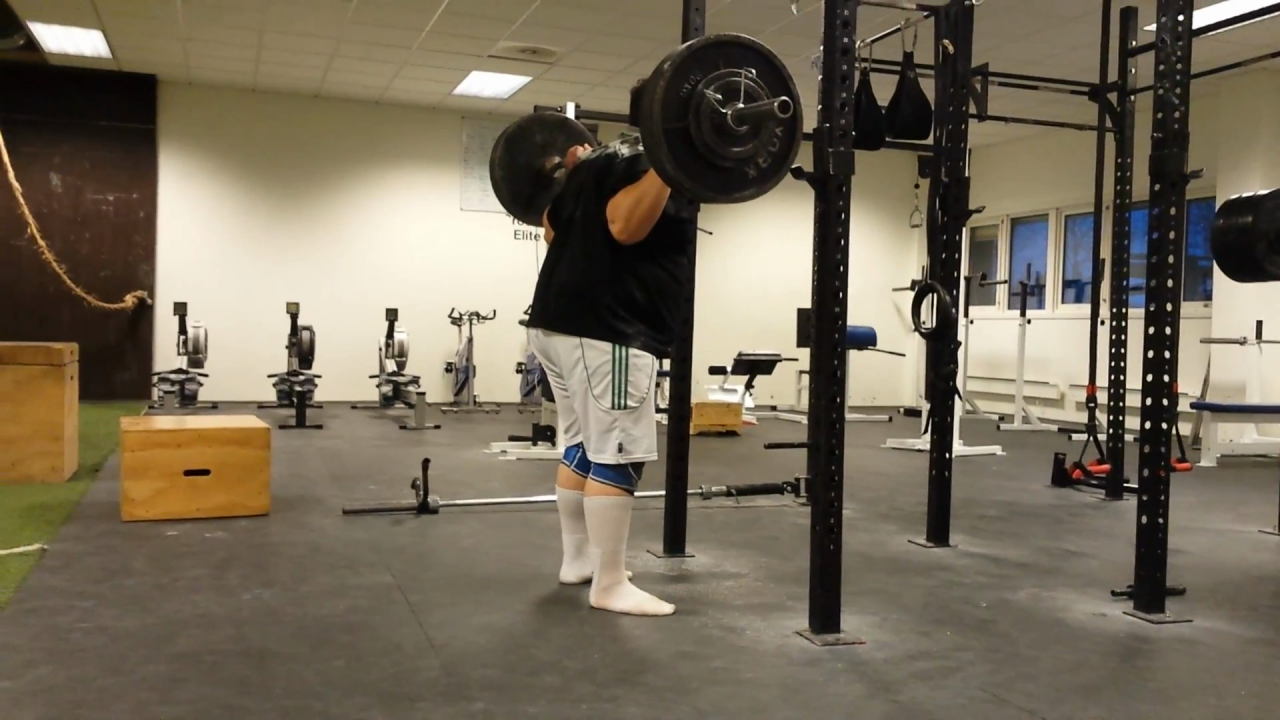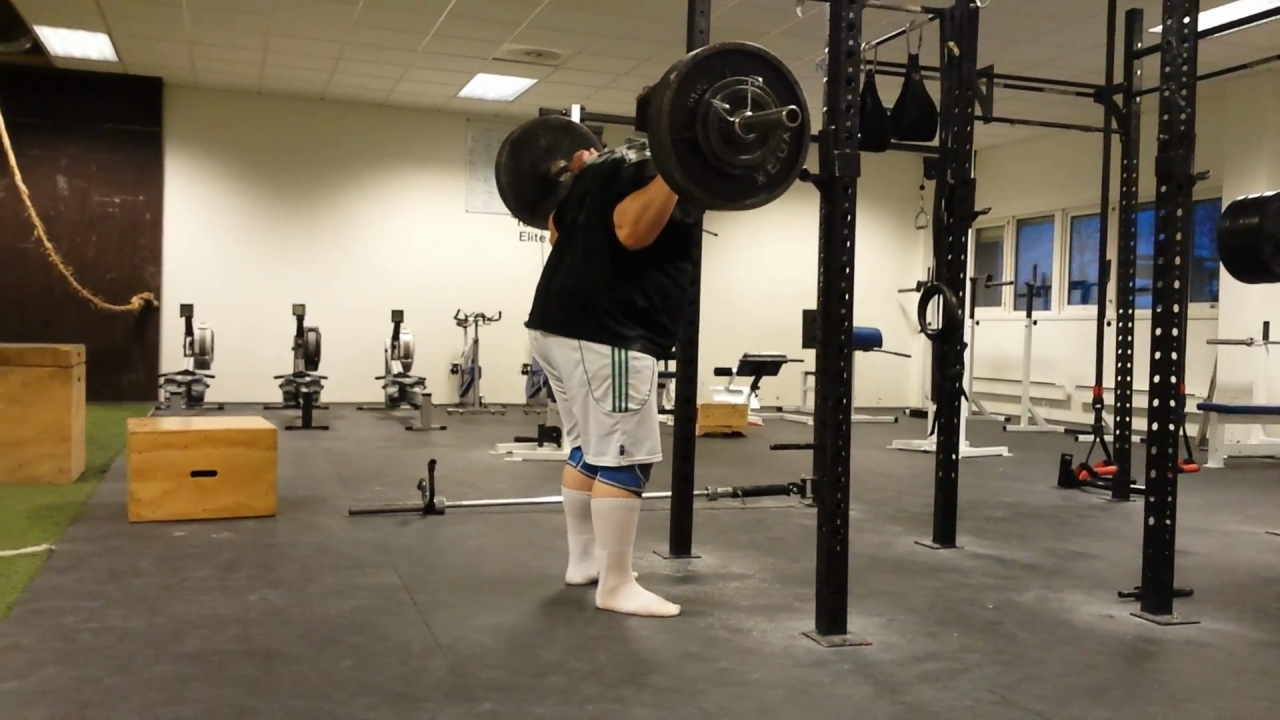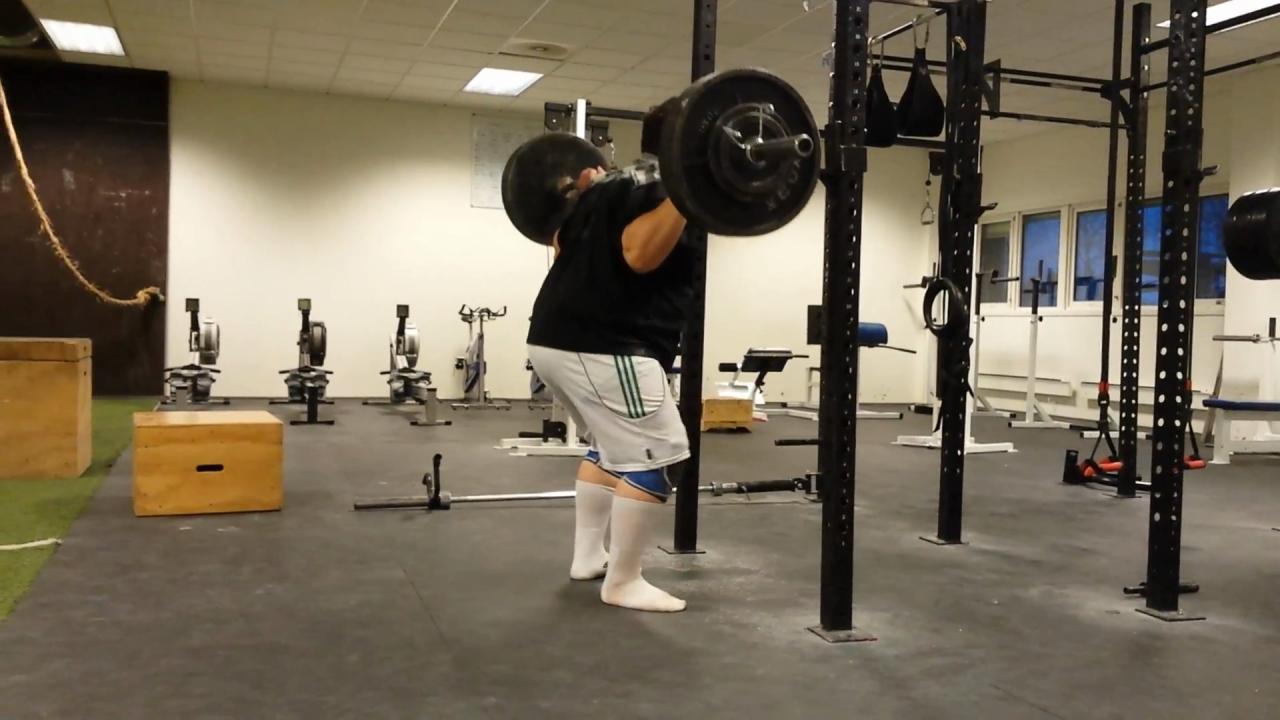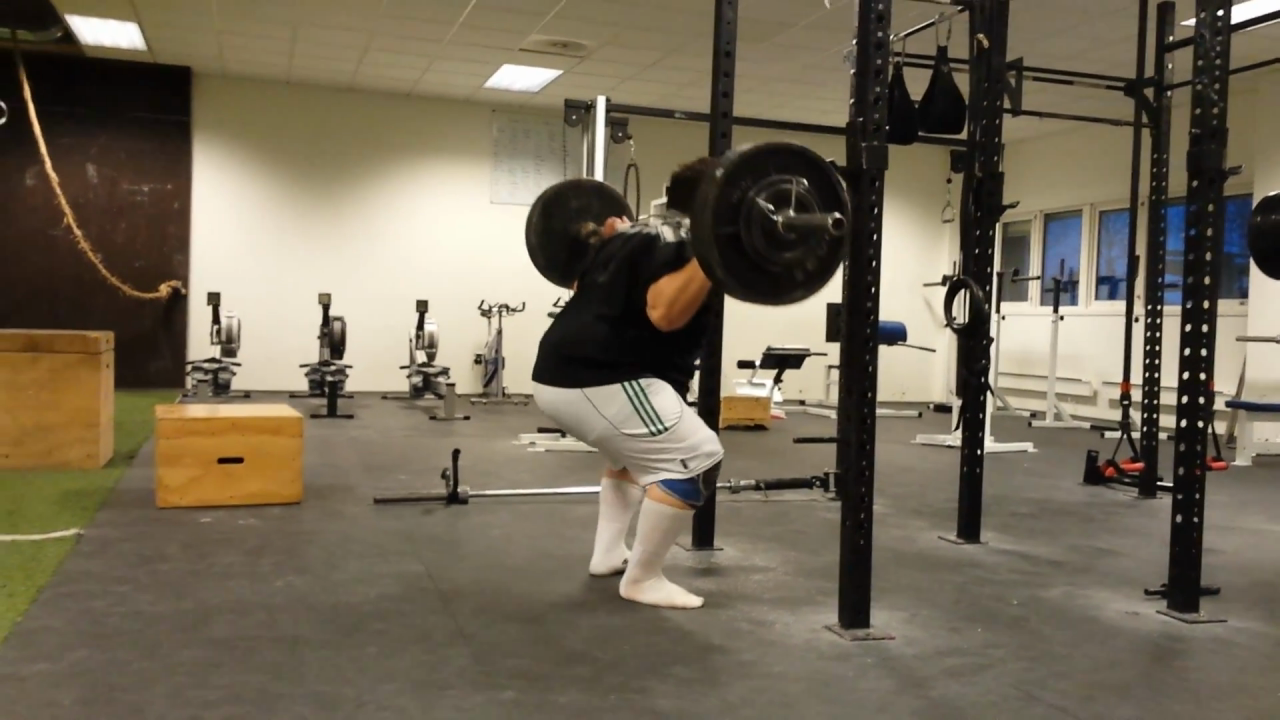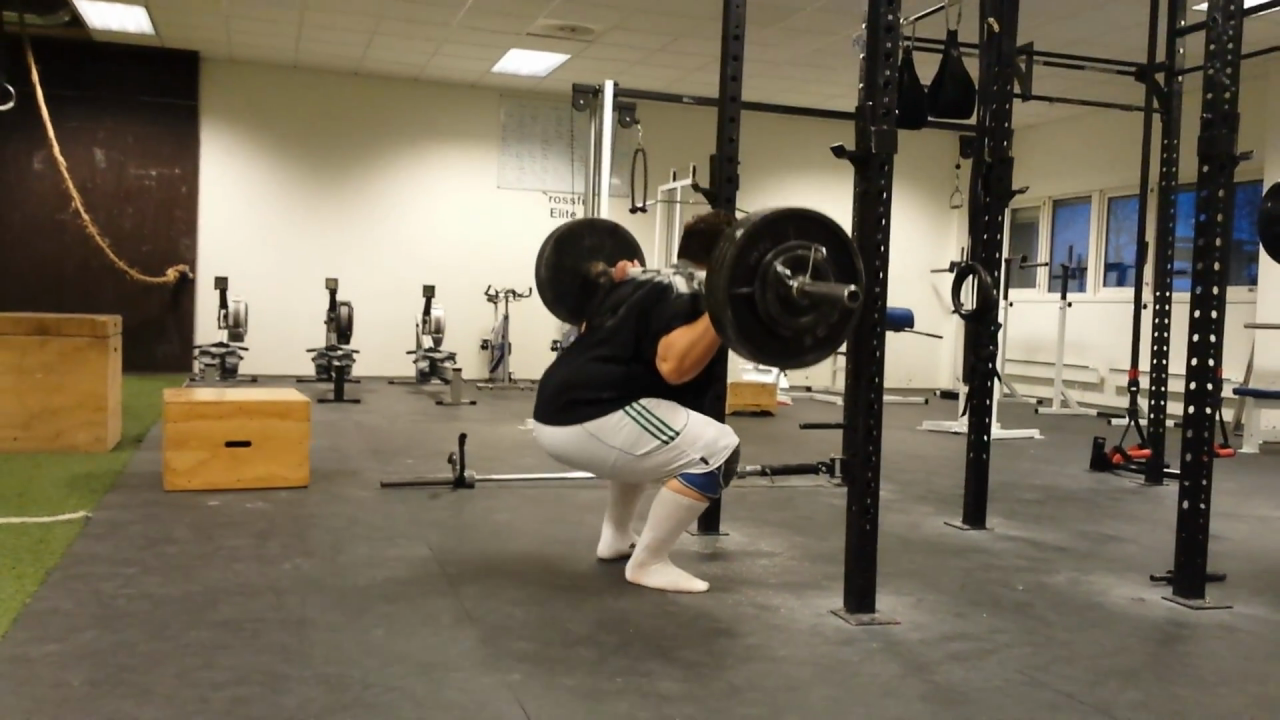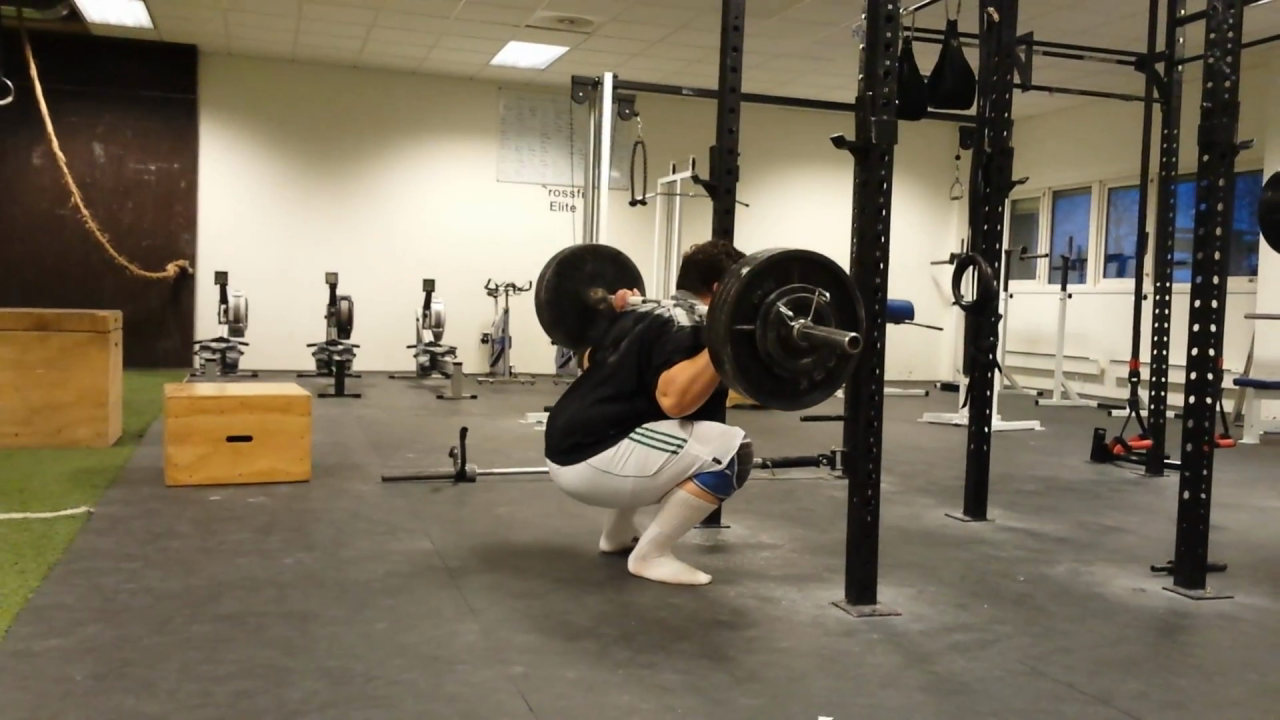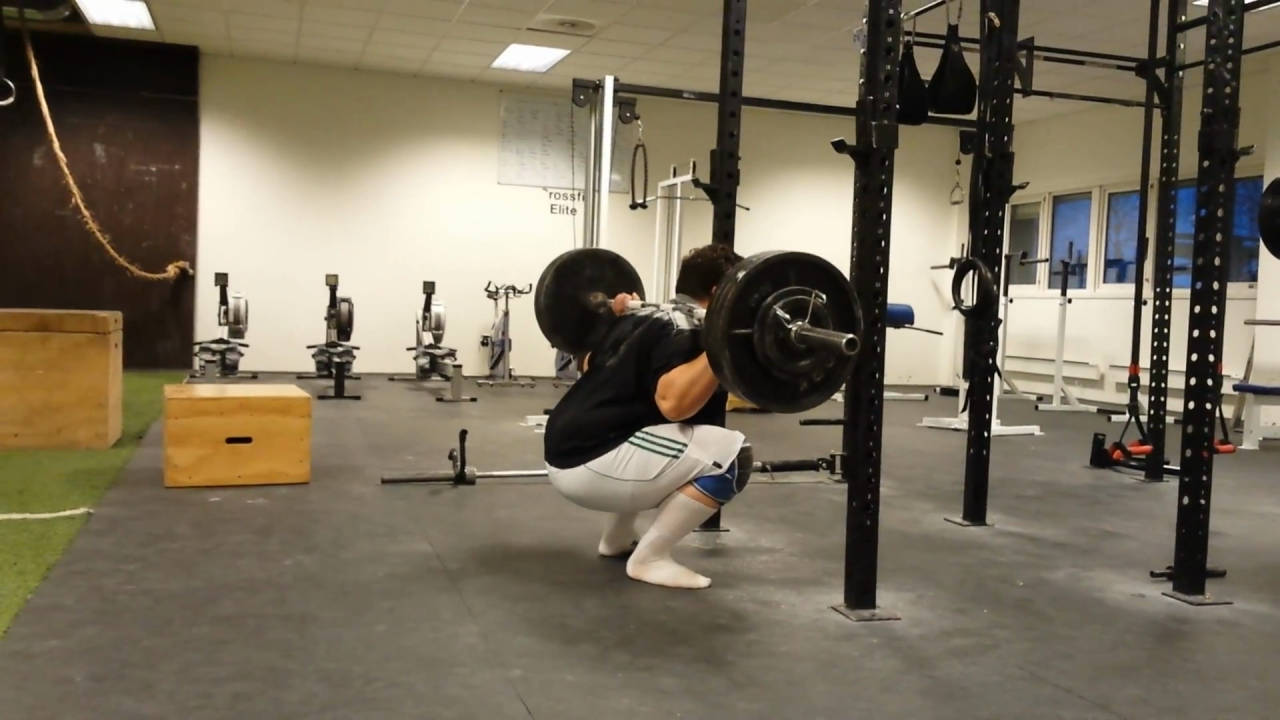
dt=0.4s
person 1, frame 1
left shoulder: (596, 165)
right shoulder: (641, 166)
left elbow: (553, 231)
right elbow: (626, 225)
left wrist: (570, 174)
left hip: (557, 323)
right hip: (605, 333)
left knee: (581, 448)
right knee: (615, 456)
left ankle: (578, 559)
right ankle: (610, 584)
person 1, frame 2
left shoulder: (602, 169)
right shoulder: (650, 169)
left elbow: (558, 233)
right elbow: (632, 230)
left wrist: (575, 178)
left hip: (558, 326)
right hip: (604, 334)
left knee: (588, 451)
right knee: (625, 458)
left ankle: (583, 561)
right ankle: (616, 586)
person 1, frame 3
left shoulder: (609, 188)
right shoulder: (659, 191)
left elbow: (563, 248)
right elbow: (639, 253)
left wrist: (581, 196)
left hip: (554, 340)
right hip: (599, 345)
left knee: (609, 450)
right knee: (654, 456)
left ankle: (588, 557)
right ankle: (623, 582)
person 1, frame 4
left shoulder: (632, 236)
right shoulder: (680, 248)
left elbow: (584, 290)
right elbow: (664, 312)
left wrist: (604, 242)
left hip: (555, 376)
right hip: (591, 380)
left knee: (637, 449)
right knee: (694, 459)
left ankle: (608, 553)
right ankle: (642, 578)
person 1, frame 5
left shoulder: (639, 284)
right shoulder: (689, 299)
left elbow: (590, 332)
right elbow: (674, 365)
left wrist: (614, 286)
left hip: (557, 413)
right hip: (585, 420)
left knee: (652, 442)
right knee: (716, 452)
left ankle: (616, 538)
right ankle: (648, 563)
person 1, frame 6
left shoulder: (640, 313)
right shoulder: (686, 330)
left elbow: (590, 363)
right elbow: (674, 400)
left wrist: (616, 313)
left hip: (568, 449)
right hip: (593, 460)
right knee: (730, 452)
left ankle: (618, 532)
right ankle: (651, 555)
person 1, frame 7
left shoulder: (641, 318)
right shoulder: (685, 333)
left elbow: (590, 367)
right elbow: (673, 403)
left wrist: (617, 318)
left hip: (566, 453)
right hip: (593, 464)
right knee: (730, 457)
left ankle: (618, 536)
right ankle: (650, 558)
